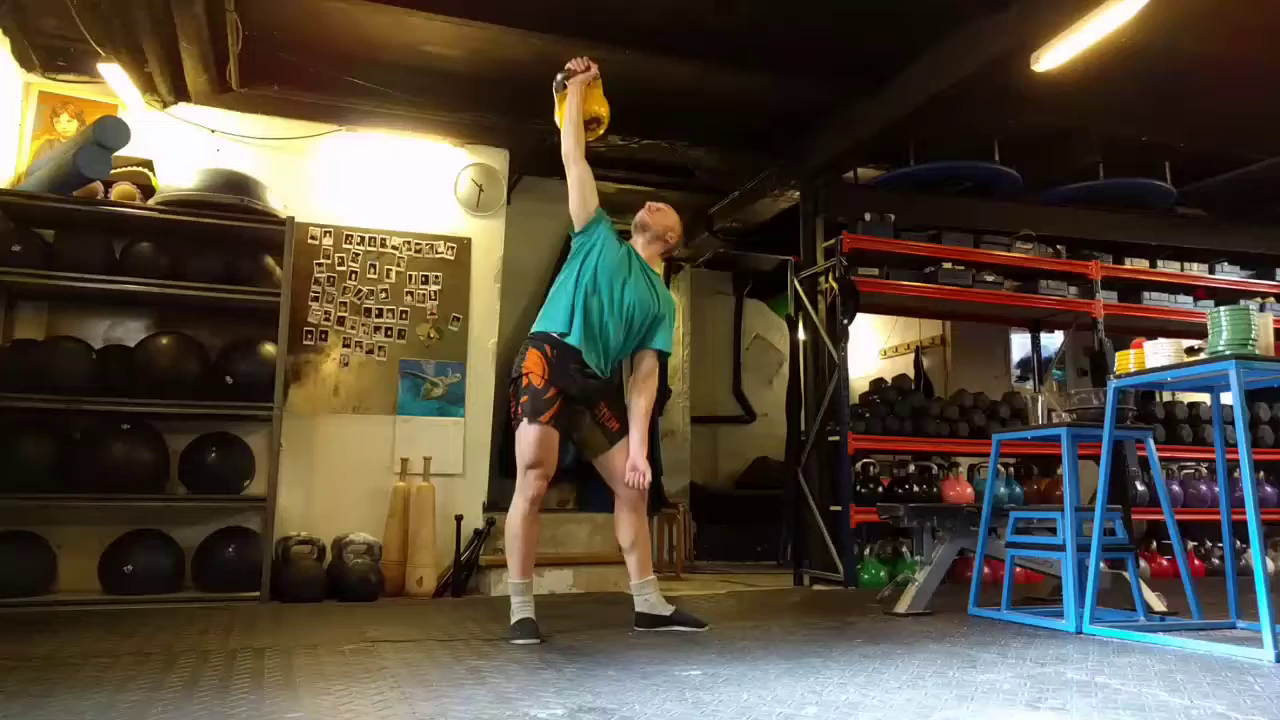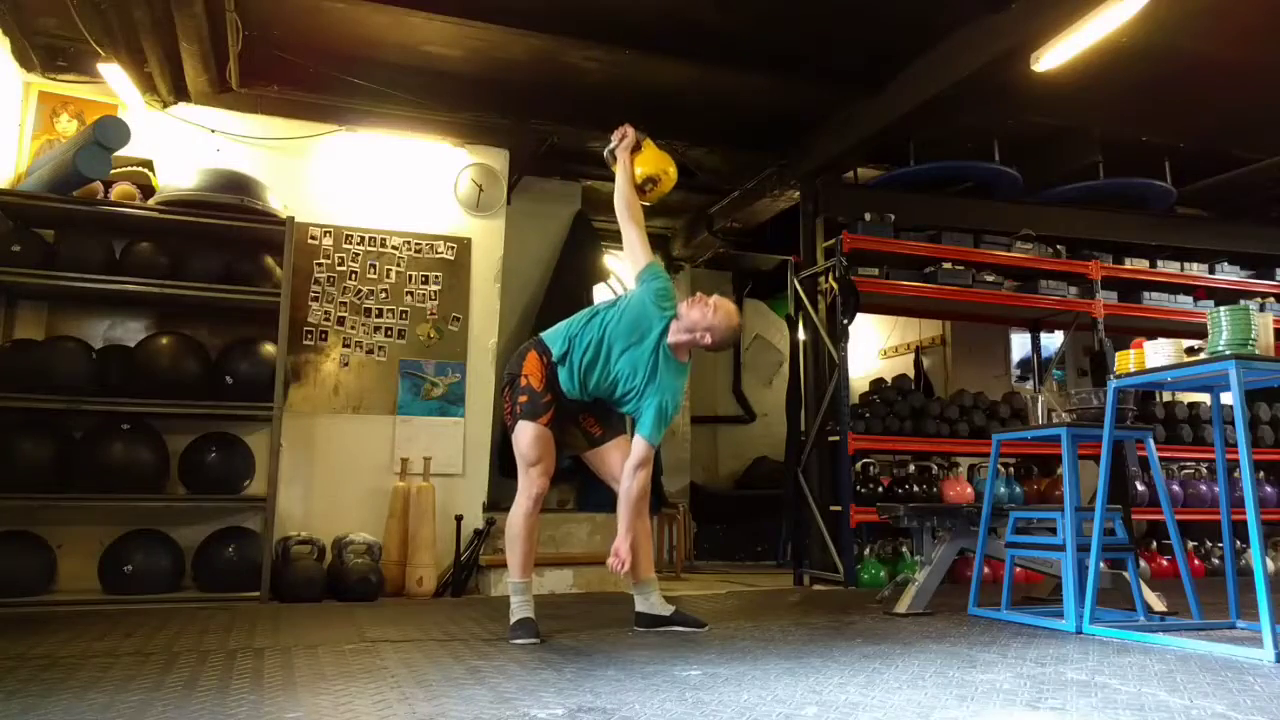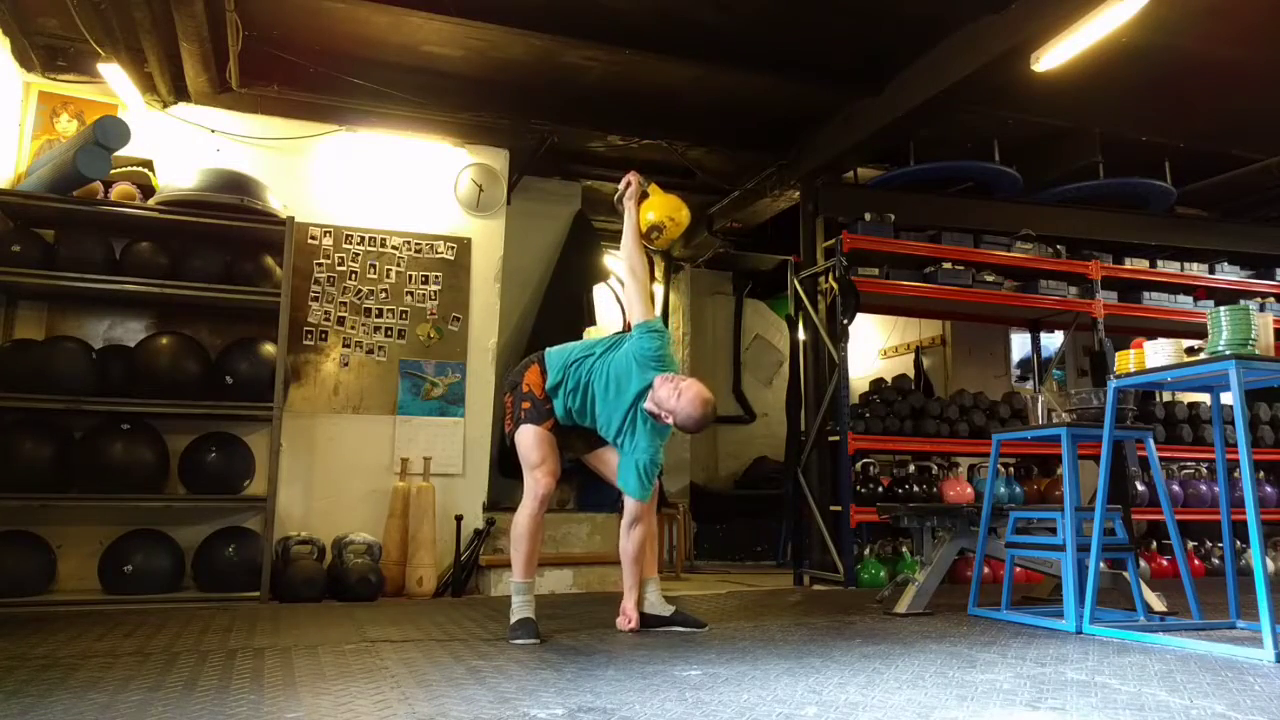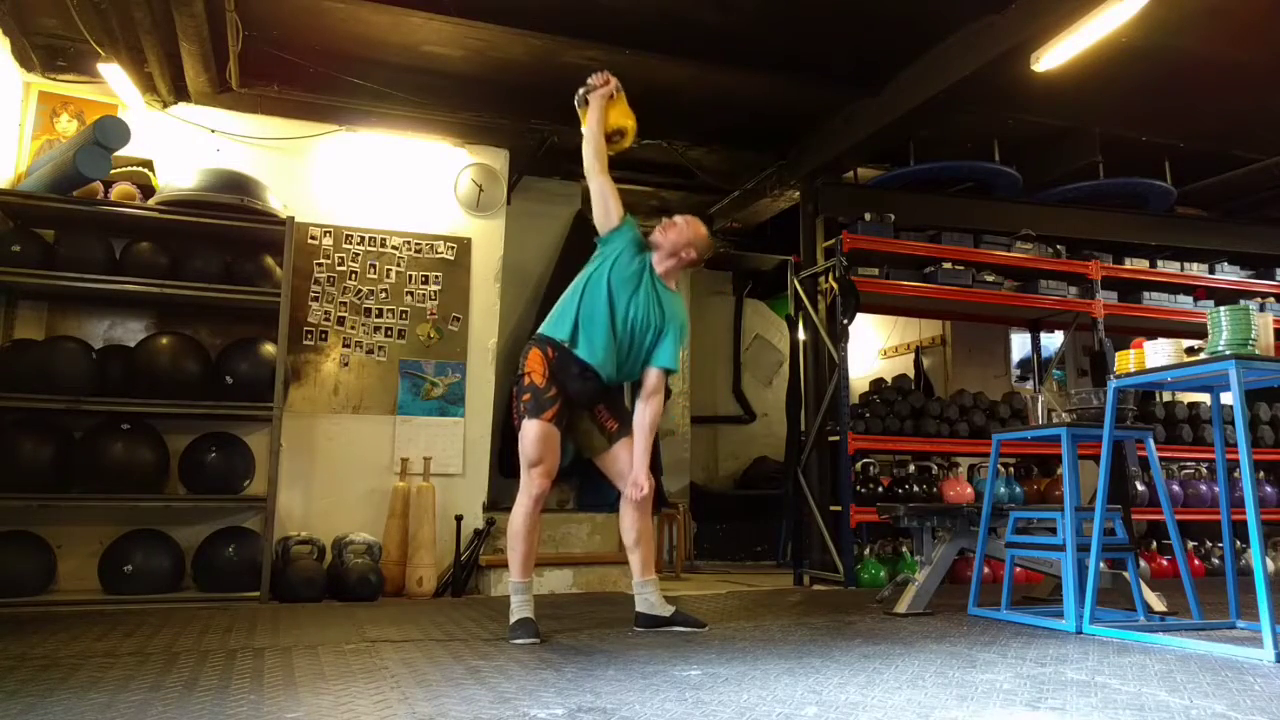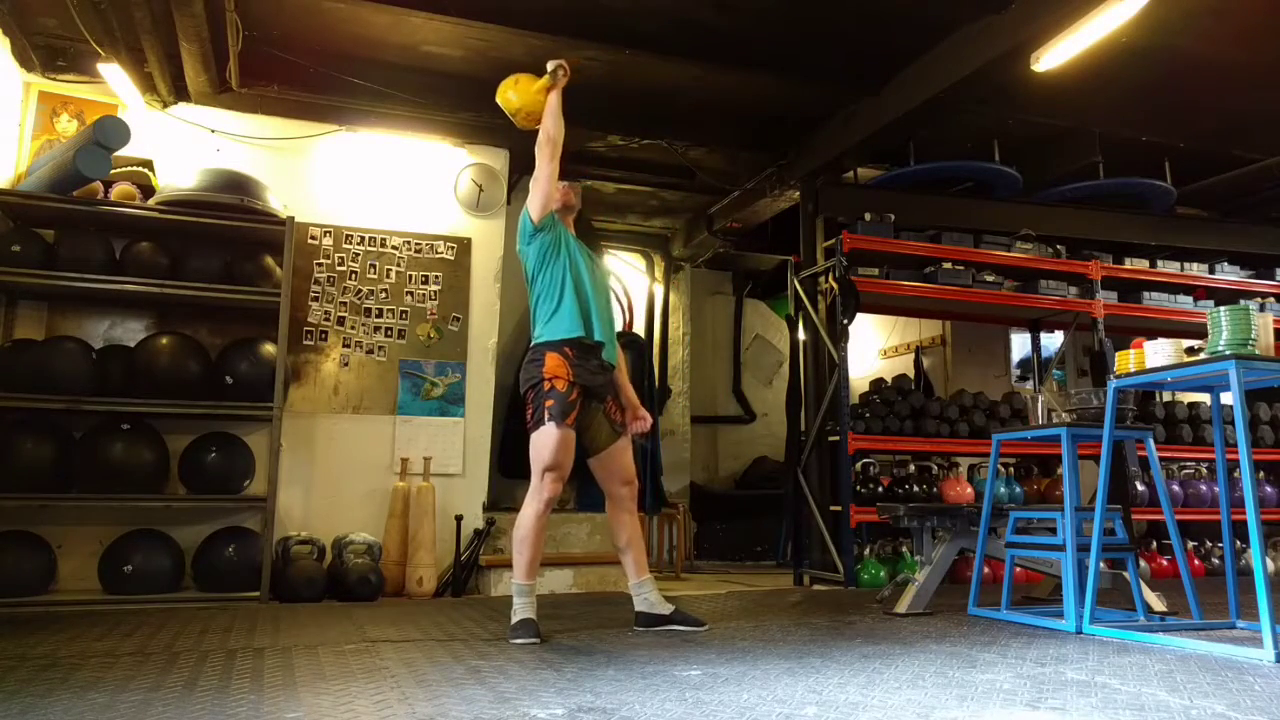
dt=1s
person 1, frame 1
left shoulder: (661, 303)
right shoulder: (601, 239)
left elbow: (644, 379)
right elbow: (573, 159)
left wrist: (639, 448)
right wrist: (577, 88)
left hip: (597, 382)
right hip: (548, 360)
left knee: (632, 487)
right knee: (533, 485)
left ankle: (649, 605)
right ankle: (521, 610)
person 1, frame 2
left shoulder: (668, 386)
right shoulder: (659, 299)
left elbow: (638, 466)
right elbow: (630, 222)
left wrist: (624, 536)
right wrist: (624, 156)
left hip: (585, 399)
right hip: (539, 368)
left knee: (633, 485)
right knee: (535, 486)
left ankle: (649, 605)
right ankle: (520, 610)
person 1, frame 3
left shoulder: (646, 444)
right shoulder: (654, 354)
left elbow: (634, 520)
right elbow: (635, 275)
left wrist: (630, 599)
right wrist: (631, 207)
left hip: (579, 414)
right hip: (539, 383)
left knee: (645, 494)
right knee: (541, 486)
left ankle: (652, 603)
right ankle: (521, 610)
person 1, frame 4
left shoulder: (672, 313)
right shoulder: (623, 245)
left elbow: (651, 392)
right elbow: (595, 169)
left wrist: (640, 460)
right wrist: (598, 102)
left hip: (599, 386)
right hip: (550, 363)
left knee: (639, 486)
right knee: (536, 485)
left ankle: (649, 604)
right ankle: (520, 609)
person 1, frame 5
left shoulder: (588, 259)
right shoulder: (539, 232)
right elbow: (548, 150)
left wrist: (630, 397)
right wrist: (555, 88)
left hip: (597, 375)
right hip: (557, 363)
left knee: (625, 486)
right knee: (547, 486)
left ankle: (649, 603)
right ankle: (522, 608)
